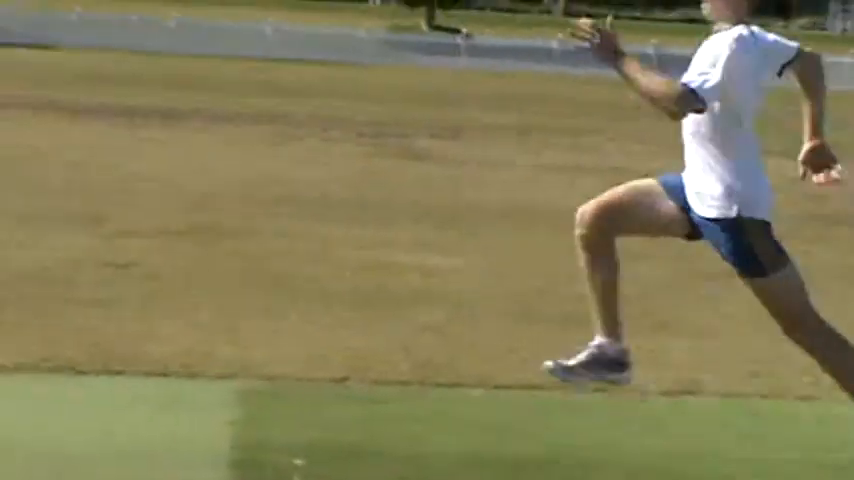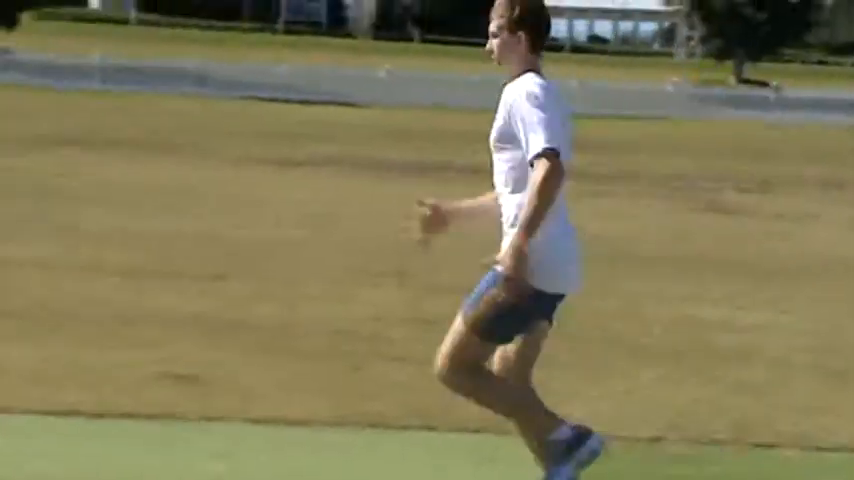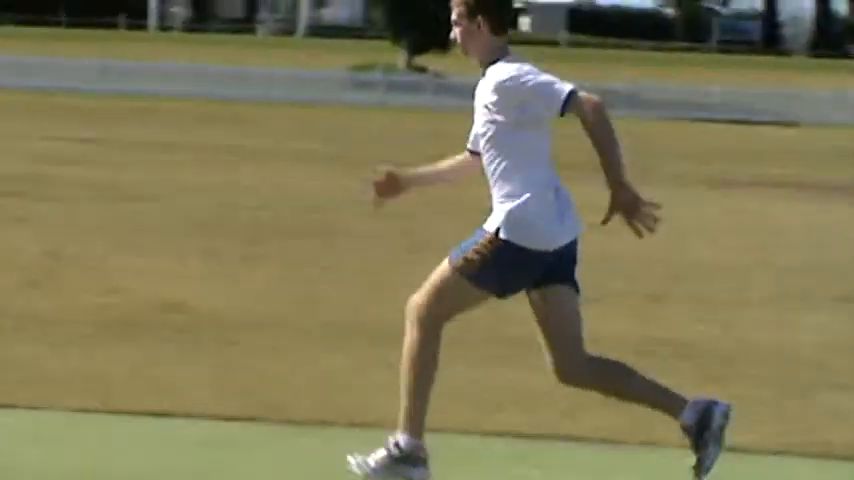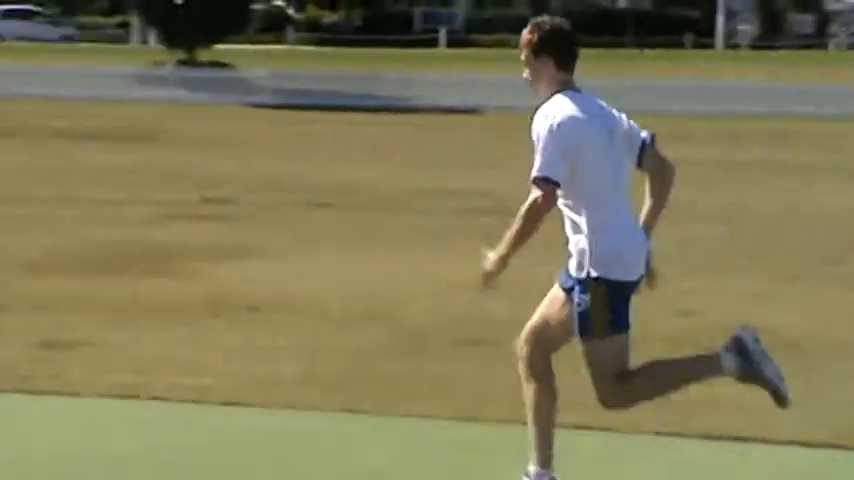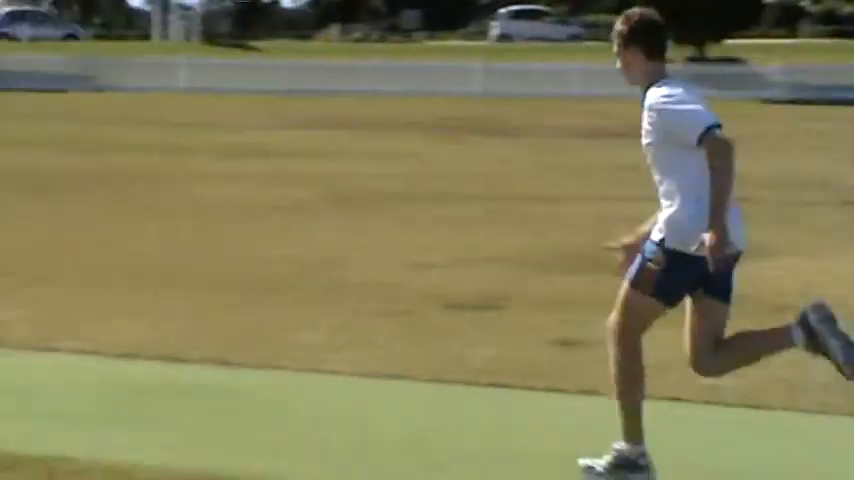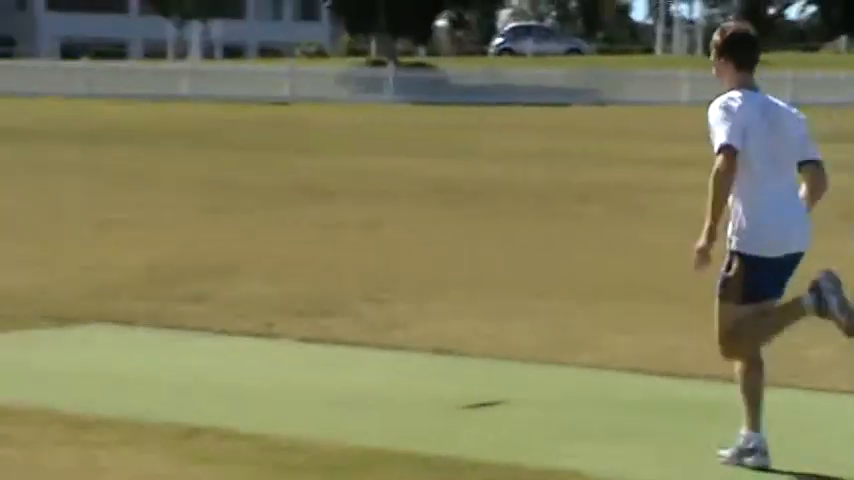
dt=0.3s
person 1, frame 1
left shoulder: (732, 45)
right shoulder: (749, 36)
left elbow: (678, 105)
right elbow: (809, 62)
left wrist: (619, 61)
right wrist: (814, 138)
left hip: (730, 202)
right hip: (697, 188)
left knee: (800, 324)
right knee: (591, 220)
right ankle: (609, 350)
person 1, frame 2
left shoulder: (525, 94)
right shoulder: (544, 95)
left elbow: (551, 171)
left wrist: (517, 246)
right wrist: (453, 212)
left hip: (531, 263)
right hip: (551, 266)
left knee: (453, 370)
right knee: (508, 384)
left ankle: (566, 437)
person 1, frame 3
left shoulder: (507, 80)
right shoulder: (493, 82)
left elbow: (593, 107)
right elbow: (477, 158)
left wrist: (621, 188)
right wrist: (409, 179)
left hip: (521, 237)
right hip: (548, 236)
left knee: (421, 313)
right knee: (571, 369)
right ankle: (694, 413)
person 1, frame 4
left shoulder: (550, 117)
right shoulder: (604, 114)
left elbow: (541, 199)
right elbow: (662, 168)
left wrist: (500, 257)
right wrist: (641, 241)
left hip: (599, 264)
right hip: (622, 259)
left knee: (615, 394)
right knee: (531, 347)
left ankle: (730, 357)
person 1, frame 5
left shoulder: (663, 101)
right shoulder: (677, 96)
left elbow: (723, 146)
left wrist: (715, 225)
right wrist: (644, 235)
left hip: (684, 240)
right hip: (702, 237)
left knee: (621, 332)
right knee: (706, 360)
right ankle: (803, 329)
person 1, frame 6
left shoulder: (725, 106)
right shoulder: (786, 113)
left elbow: (725, 163)
right elbow: (817, 182)
left wrist: (708, 232)
left hip: (756, 242)
right hip: (790, 239)
left knee: (733, 343)
right knee: (741, 342)
left ankle: (814, 300)
right ankle: (753, 439)
